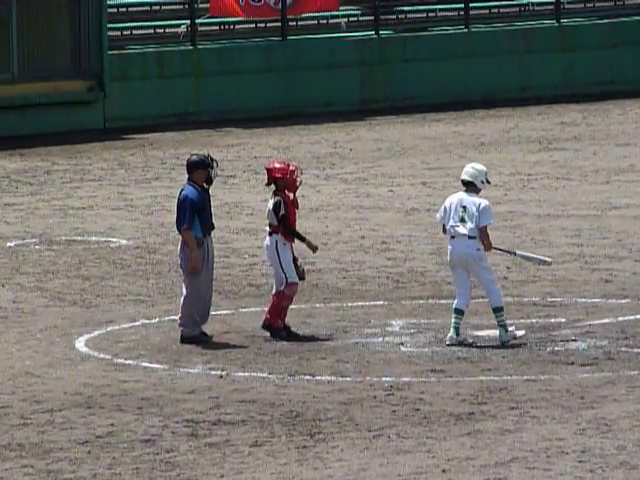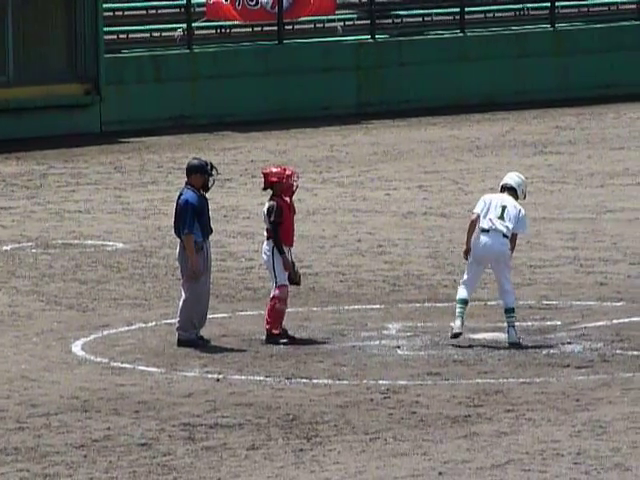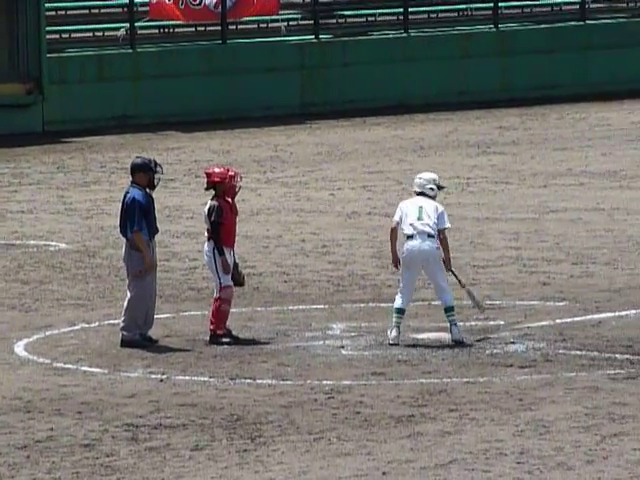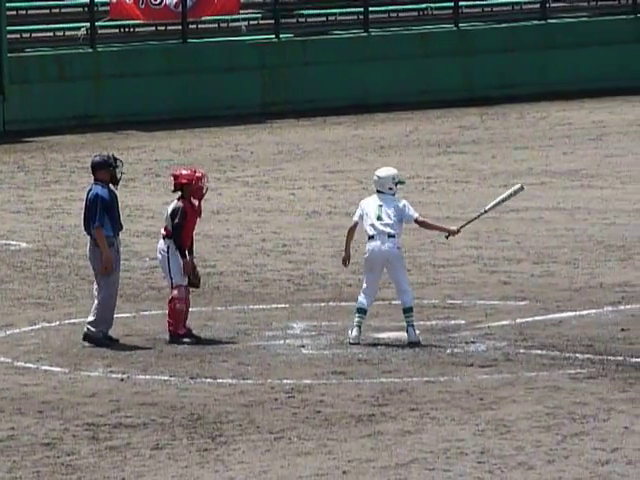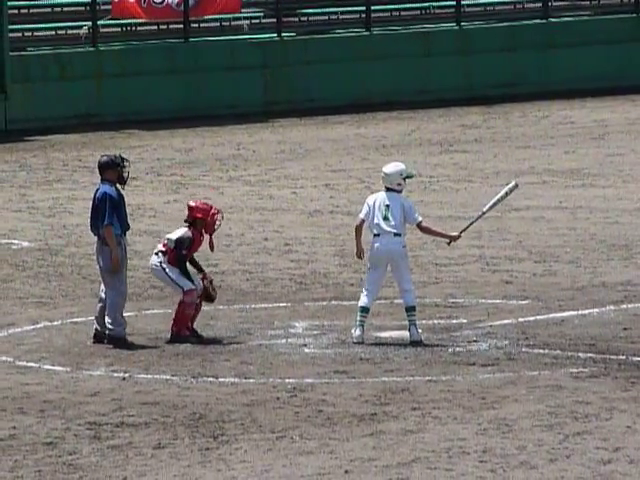
dt=0.5s
person 1, frame 1
left shoulder: (201, 191)
right shoulder: (189, 194)
right elbow: (186, 228)
right wrist: (194, 254)
left hip: (205, 243)
right hip: (195, 246)
left knee: (205, 289)
right knee: (193, 290)
left ankle: (196, 327)
right ankle: (188, 331)
person 1, frame 2
left shoulder: (197, 195)
right shoulder: (189, 198)
right elbow: (186, 232)
right wrist: (192, 258)
left hip: (202, 247)
right hip: (193, 250)
left knee: (202, 293)
right knee: (192, 293)
left ankle: (194, 332)
right ankle: (185, 335)
person 1, frame 3
left shoulder: (142, 194)
right shoulder: (136, 197)
right elbow: (135, 231)
right wrist: (147, 255)
left hip: (146, 246)
right hip: (138, 249)
left knee: (148, 293)
right knee: (137, 293)
left ankle: (141, 332)
right ankle: (129, 335)
person 1, frame 4
left shoulder: (105, 191)
right shoulder: (99, 193)
right elbow: (97, 226)
right wrist: (106, 252)
left hip: (110, 244)
right hip: (104, 246)
left knee: (105, 290)
right knee: (108, 291)
left ankle: (101, 331)
right ankle: (93, 330)
person 1, frame 5
left shoulder: (109, 190)
right shoulder: (107, 192)
right elbow: (106, 225)
right wrist: (115, 250)
left hip: (113, 245)
right hip: (111, 245)
left knee: (108, 290)
right knee: (117, 290)
left ankle: (101, 331)
right ankle: (115, 332)
person 2, frame 1
left shoulder: (450, 200)
right shoulder: (482, 203)
left elbow: (444, 229)
right elbow: (483, 233)
right wrist: (487, 245)
left hip: (453, 249)
right hip: (473, 249)
left knee: (462, 293)
right knee: (492, 290)
left ankle: (455, 334)
right ankle: (503, 332)
person 2, frame 2
left shoulder: (488, 198)
right shoulder: (519, 209)
left elbow: (474, 220)
right elbow: (515, 239)
left wrist: (467, 243)
right wrist: (508, 258)
left hip: (481, 243)
right hip: (502, 246)
left knee: (467, 284)
right knee: (507, 290)
left ankle: (458, 322)
right ankle: (512, 333)
person 2, frame 3
left shoulder: (405, 204)
right shoulder: (437, 206)
left elbow: (394, 228)
right elbow: (442, 236)
left wrist: (394, 253)
right wrist: (447, 259)
left hip: (410, 247)
right hip: (431, 247)
left knee: (404, 291)
right knee: (443, 289)
left ankle: (395, 332)
right ankle: (454, 330)
person 2, frame 4
left shoulder: (366, 202)
right shoulder: (399, 203)
left elbow: (352, 227)
right elbow: (421, 222)
left wrist: (347, 251)
right wrist: (447, 230)
left hip: (373, 248)
right hip: (392, 247)
left knee: (367, 291)
right knee: (404, 290)
left ankle: (355, 331)
right ankle: (410, 331)
person 2, frame 5
left shoulder: (372, 199)
right shoulder: (404, 202)
left elbow: (359, 225)
right elbow: (422, 227)
left wrist: (359, 246)
right wrist: (449, 236)
left hip: (377, 246)
right hip: (398, 246)
left knee: (369, 289)
right knee: (406, 288)
left ankle: (359, 330)
right ankle: (413, 330)
person 3, frame 1
left shoulder: (285, 198)
right shoulder: (279, 200)
right elbow: (286, 227)
left wrist: (292, 254)
right wrist: (306, 241)
left hip: (283, 245)
right hip: (277, 245)
left knee: (283, 285)
right knee: (290, 283)
left ankle: (279, 324)
right ankle: (271, 320)
person 3, frame 2
left shoulder: (284, 202)
right shoulder: (274, 205)
right elbow: (274, 233)
left wrist: (288, 256)
right wrist: (284, 256)
left hip: (283, 250)
right hip: (275, 251)
left knee: (282, 290)
right knee: (280, 289)
left ankle: (278, 328)
right ankle: (272, 332)
person 3, frame 3
left shoulder: (227, 203)
right shoulder: (215, 205)
right elbow: (215, 234)
left wrist: (231, 257)
right wrist: (223, 257)
left hip: (226, 251)
right hip: (216, 251)
left knee: (224, 290)
right knee: (225, 290)
left ankle: (222, 329)
right ankle: (216, 332)
person 3, frame 4
left shoulder: (191, 205)
right shoulder: (180, 207)
right elbow: (176, 235)
left wrist: (191, 258)
right wrist: (185, 259)
left hip: (177, 250)
right hip: (169, 249)
left knee: (184, 289)
right knee: (178, 289)
left ankle: (182, 328)
right ankle: (175, 332)
person 3, frame 5
left shoulder: (196, 234)
right shoulder: (189, 236)
left elbow: (188, 257)
right elbow: (181, 263)
left wrist: (202, 272)
right wrist: (192, 282)
left hip: (169, 263)
right hip: (161, 263)
left knee: (199, 289)
right knee: (190, 290)
left ankle: (188, 328)
right ankle: (178, 332)
